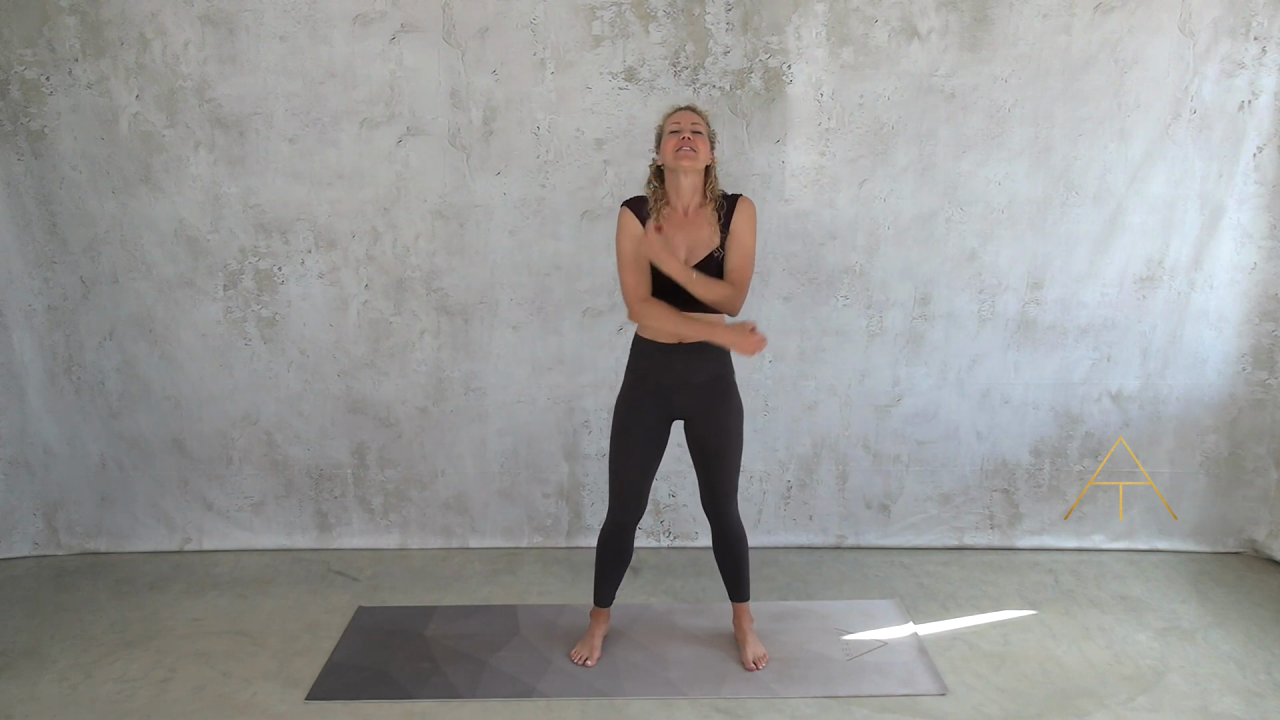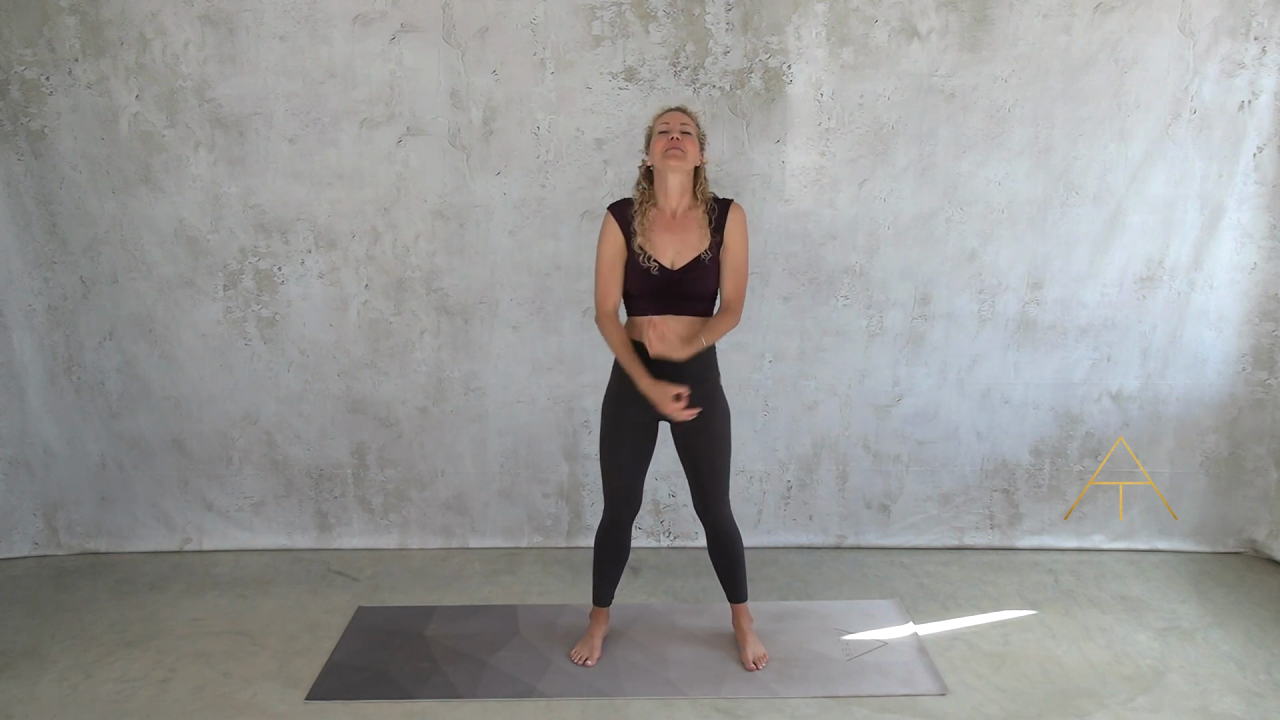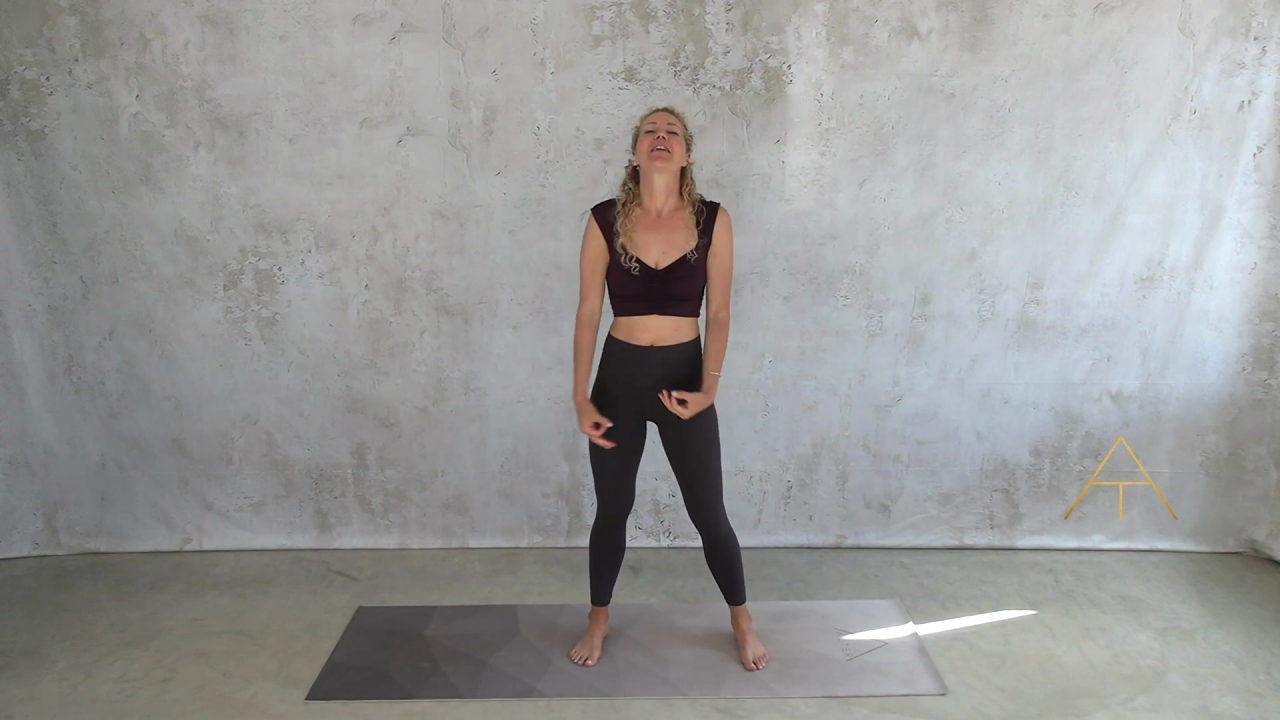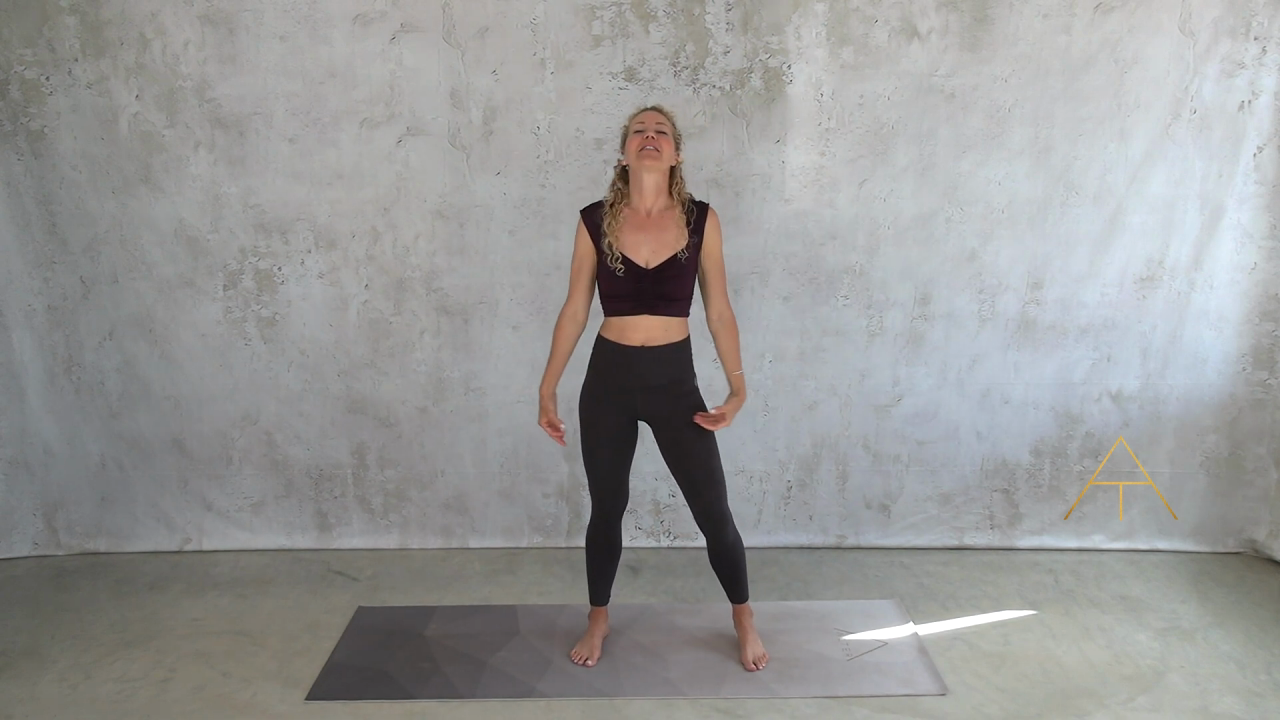
dt=0.2s
person 1, frame 1
left shoulder: (737, 210)
right shoulder: (634, 214)
left elbow: (734, 297)
right elbow: (640, 305)
left wrist: (677, 263)
right wrist: (720, 330)
left hip: (711, 377)
right hip: (647, 375)
left knee: (722, 507)
right knee: (624, 510)
left ankle: (743, 620)
right ankle: (599, 619)
person 1, frame 2
left shoulder: (727, 216)
right shoulder: (620, 218)
left elbow: (732, 310)
right elbow: (606, 313)
left wrist: (686, 344)
right wrist: (646, 383)
left hip: (699, 379)
right hip: (631, 380)
left knee: (714, 509)
right knee: (619, 509)
left ankle: (742, 621)
right ankle: (599, 619)
person 1, frame 3
left shoulder: (712, 220)
right shoulder: (605, 220)
left elbow: (719, 316)
right elbow: (588, 314)
left wrist: (709, 387)
right wrist: (581, 395)
left hip: (686, 382)
right hip: (618, 377)
left knee: (708, 512)
right knee: (612, 510)
left ankle: (742, 621)
right ankle: (599, 619)
person 1, frame 4
left shoulder: (701, 220)
right shoulder: (595, 221)
left elbow: (719, 309)
right elbow: (575, 310)
left wrist: (737, 386)
right wrist: (548, 389)
left hip: (675, 378)
right hip: (608, 378)
left knee: (713, 510)
right knee: (607, 508)
left ankle: (744, 620)
right ankle: (598, 619)
